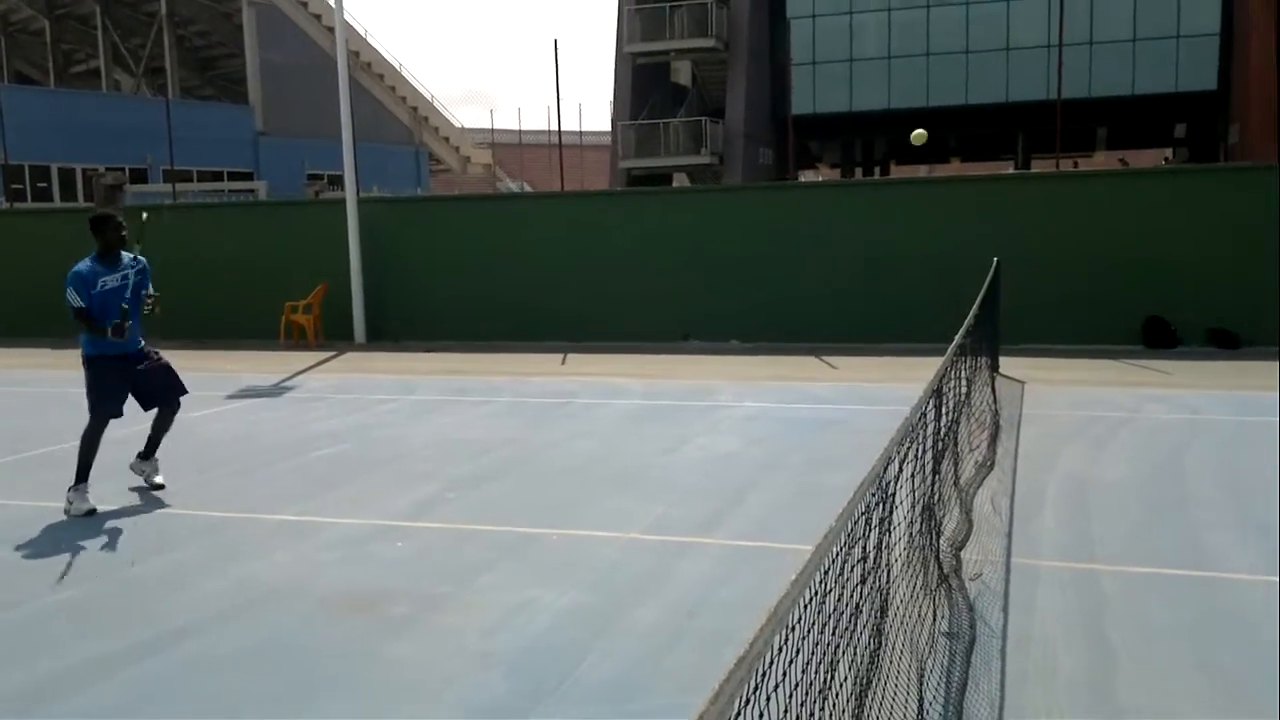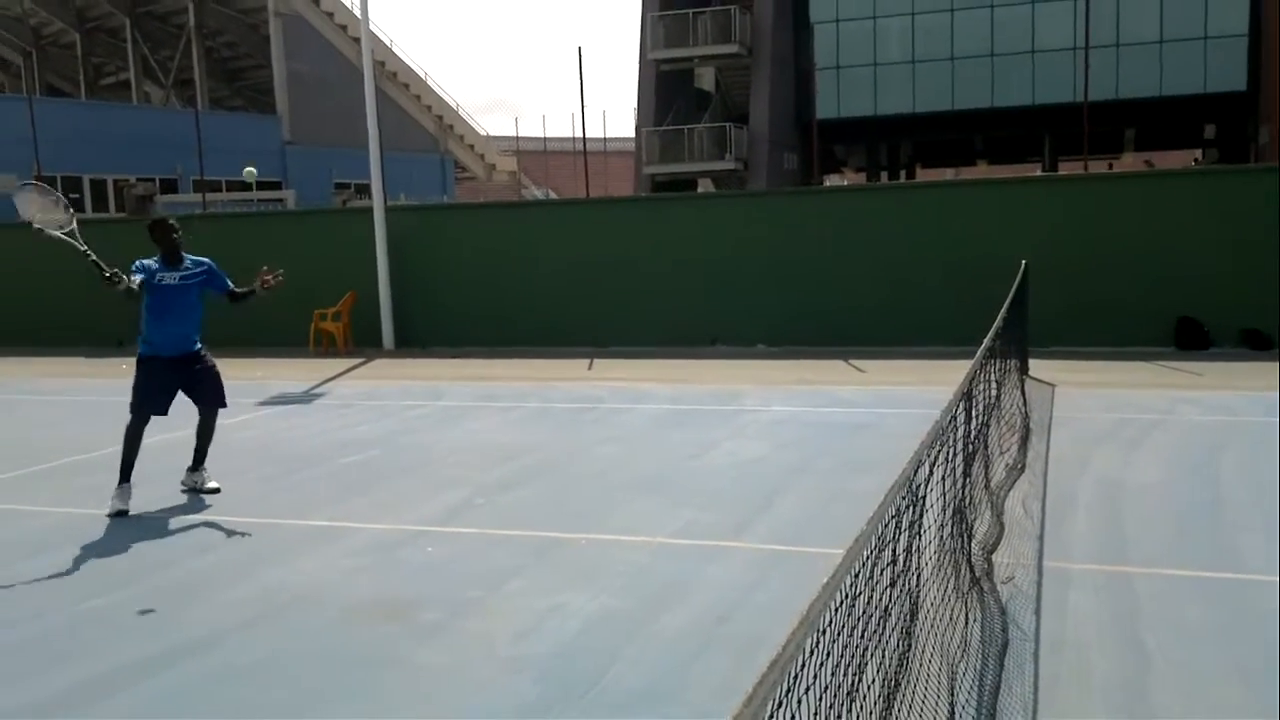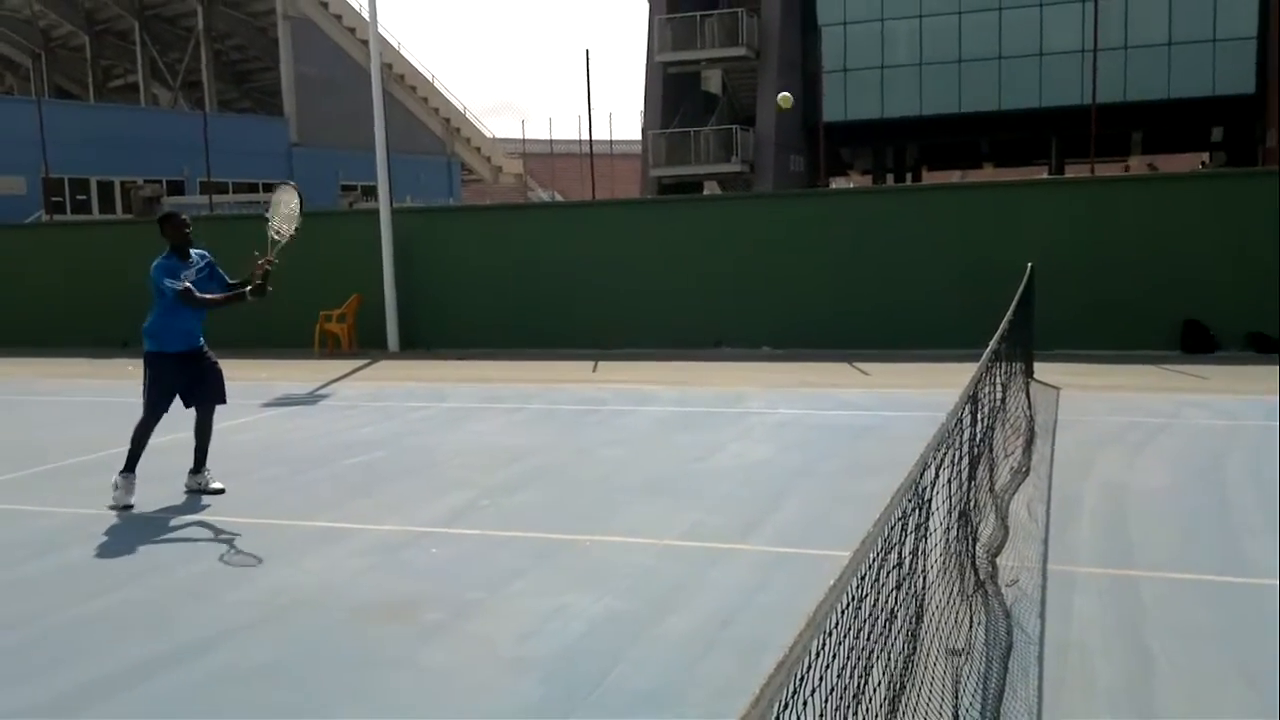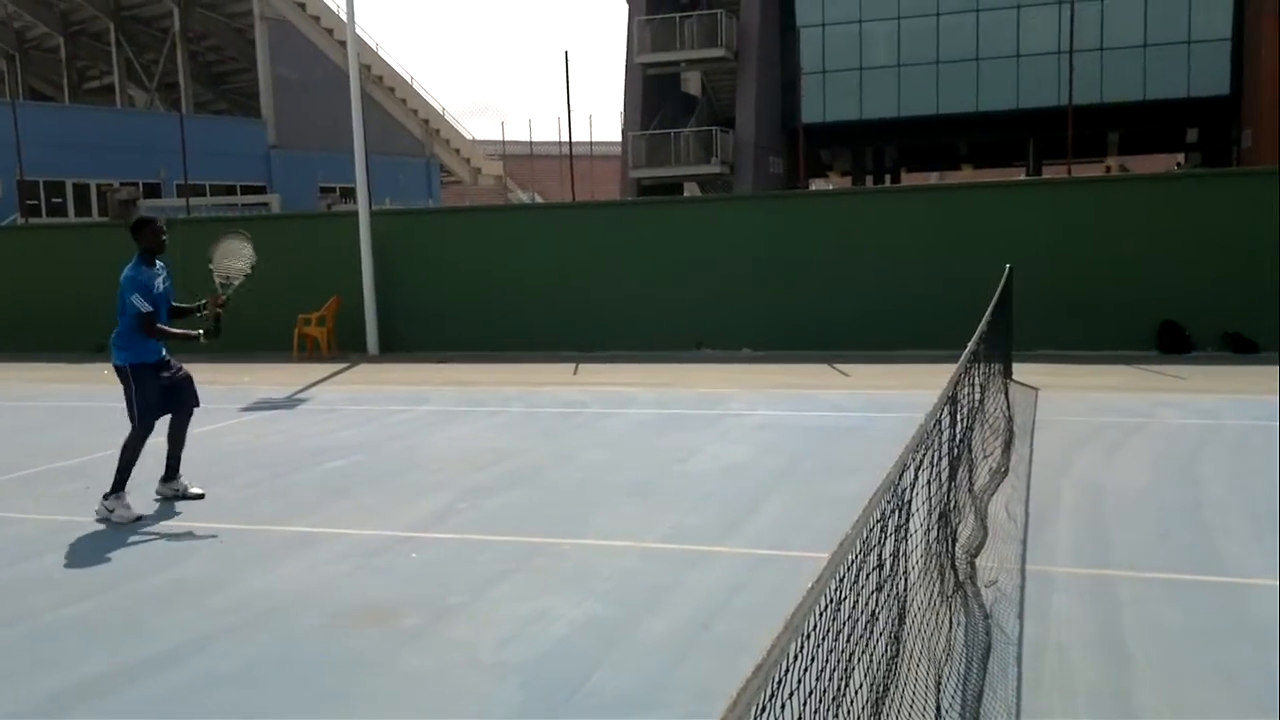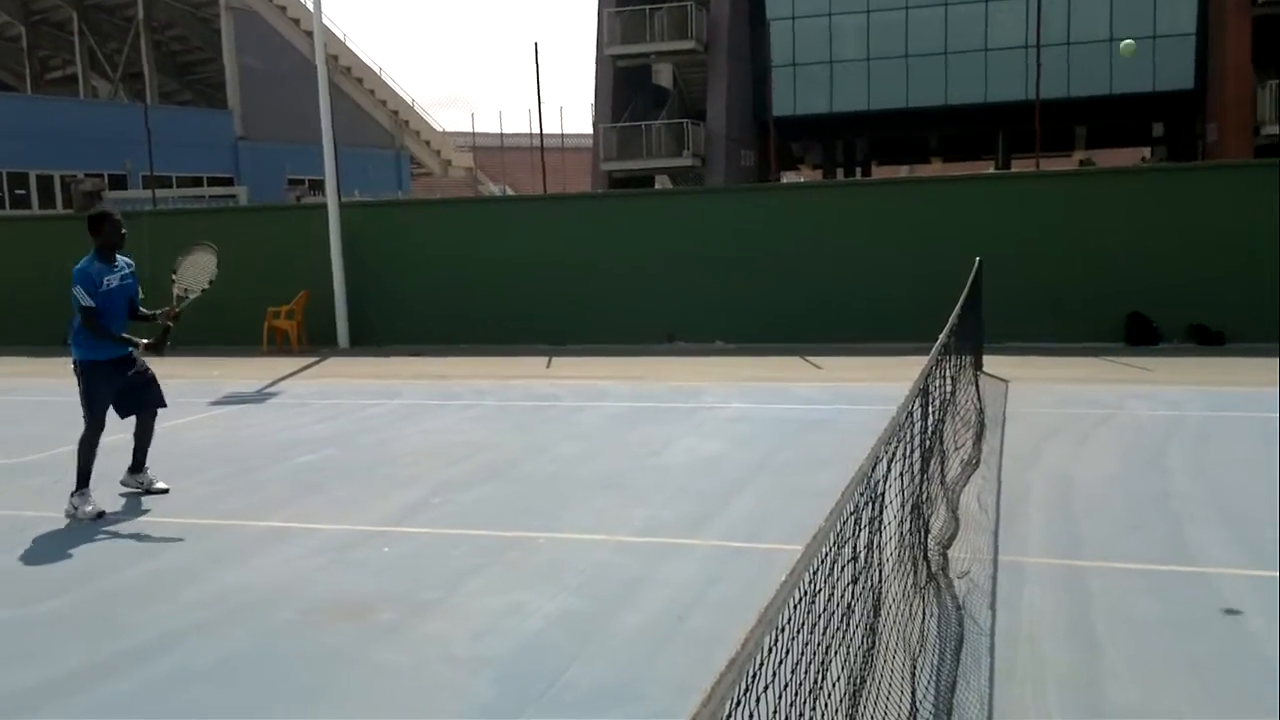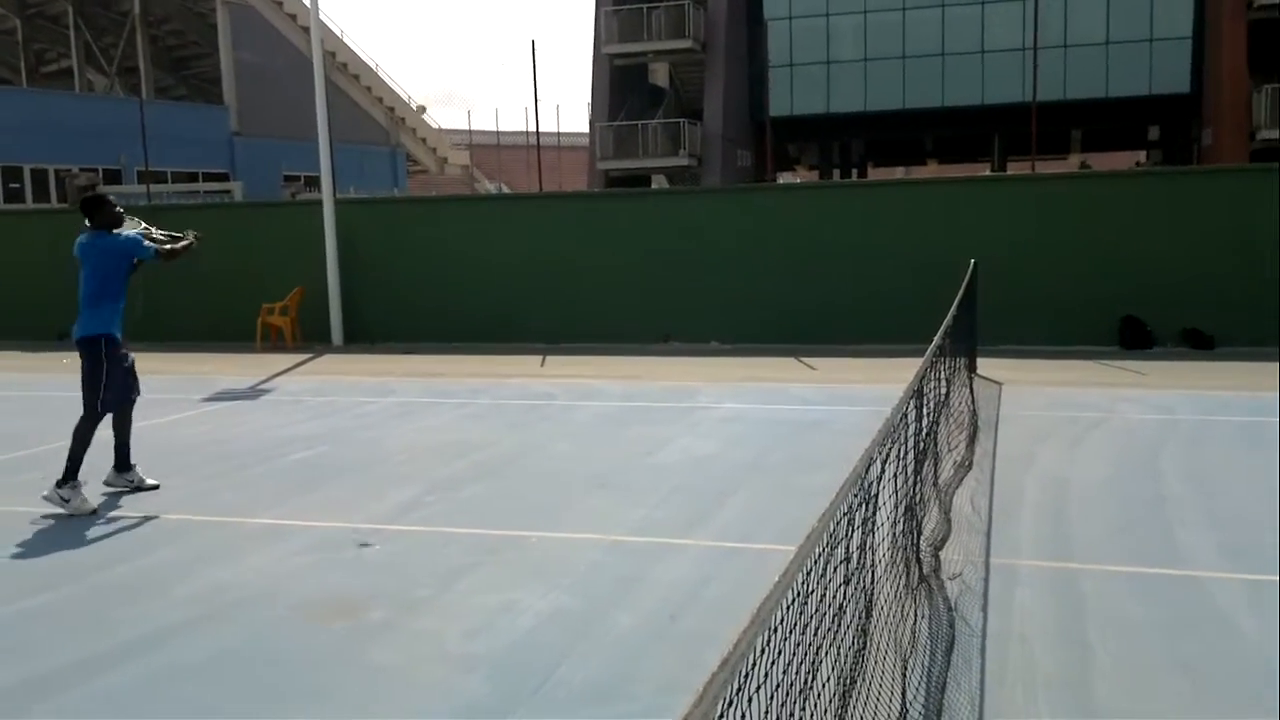
dt=0.3s
person 1, frame 1
left shoulder: (138, 264)
right shoulder: (81, 274)
left elbow: (146, 301)
right elbow: (82, 321)
left wrist: (147, 307)
right wrist: (107, 331)
left hip: (137, 349)
right hip: (101, 355)
left knee: (171, 400)
right knee: (100, 418)
left ankle: (146, 459)
right ankle: (78, 488)
person 1, frame 2
left shoulder: (202, 266)
right shoulder: (144, 267)
left elbow: (233, 295)
right elbow: (134, 290)
left wrist: (256, 288)
right wrist: (124, 285)
left hip: (191, 352)
right hip: (154, 355)
left knee: (210, 409)
right knee: (139, 417)
left ankle: (196, 472)
right ankle: (123, 486)
person 1, frame 3
left shoulder: (204, 259)
right shoulder: (162, 268)
left elbow: (226, 290)
right elbow: (197, 302)
left wrist: (251, 279)
right wrist: (246, 294)
left hip: (194, 347)
right hip: (162, 350)
left knee: (206, 407)
right knee: (153, 414)
left ankle: (198, 473)
right ankle: (127, 475)
person 1, frame 4
left shoulder: (161, 270)
right shoulder: (134, 279)
left elbow: (167, 311)
right elbow: (149, 330)
left wrist: (202, 307)
right wrist: (197, 336)
left hip: (158, 357)
right hip: (133, 361)
left knee: (184, 408)
right knee: (143, 426)
left ankle: (171, 480)
right ankle: (113, 498)
person 1, frame 5
left shoulder: (127, 266)
right shoulder: (85, 273)
right elbow: (91, 325)
left wrist: (157, 316)
right wrist: (138, 343)
left hip: (123, 354)
right hip: (93, 358)
left knee: (149, 407)
right knee: (96, 423)
left ankle: (137, 473)
right ankle: (79, 495)
person 1, frame 6
left shoulder: (85, 243)
right shoulder: (122, 242)
right elbow: (167, 253)
left wrist: (136, 261)
right wrist: (189, 242)
left hip: (100, 333)
right hip: (99, 334)
left knee: (124, 399)
right knee: (96, 408)
left ankle: (123, 471)
right ankle: (65, 485)
